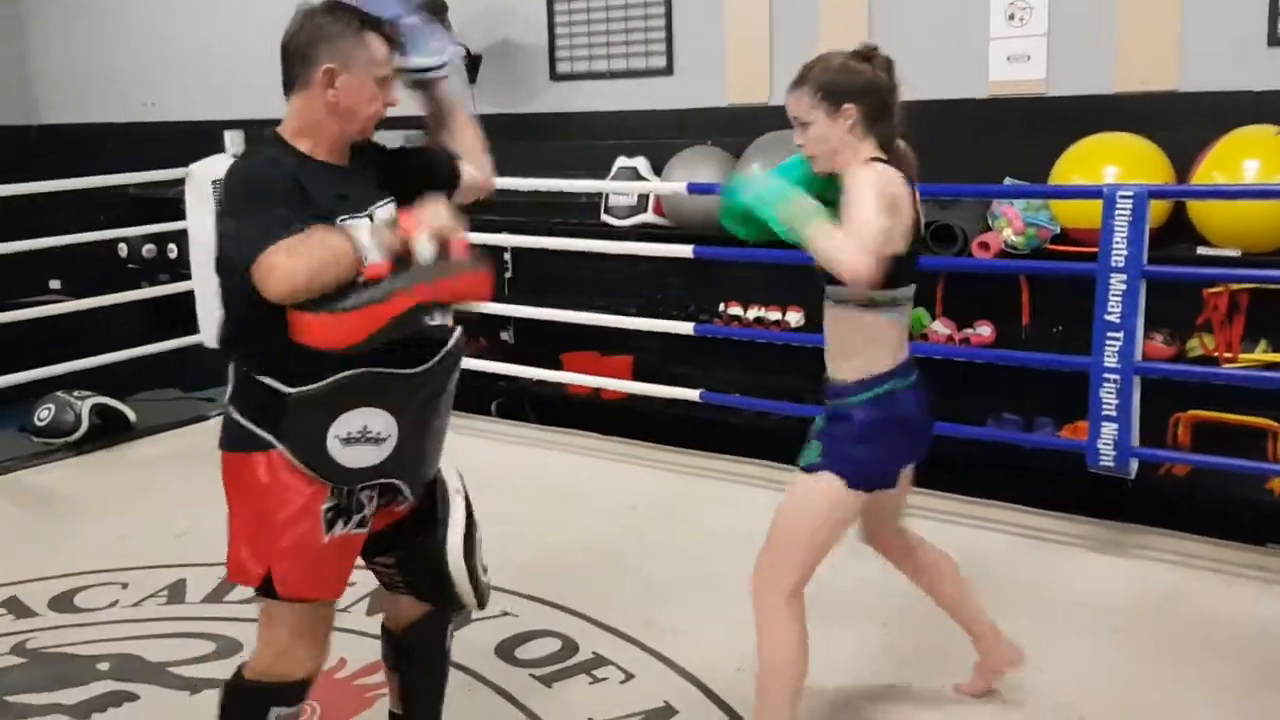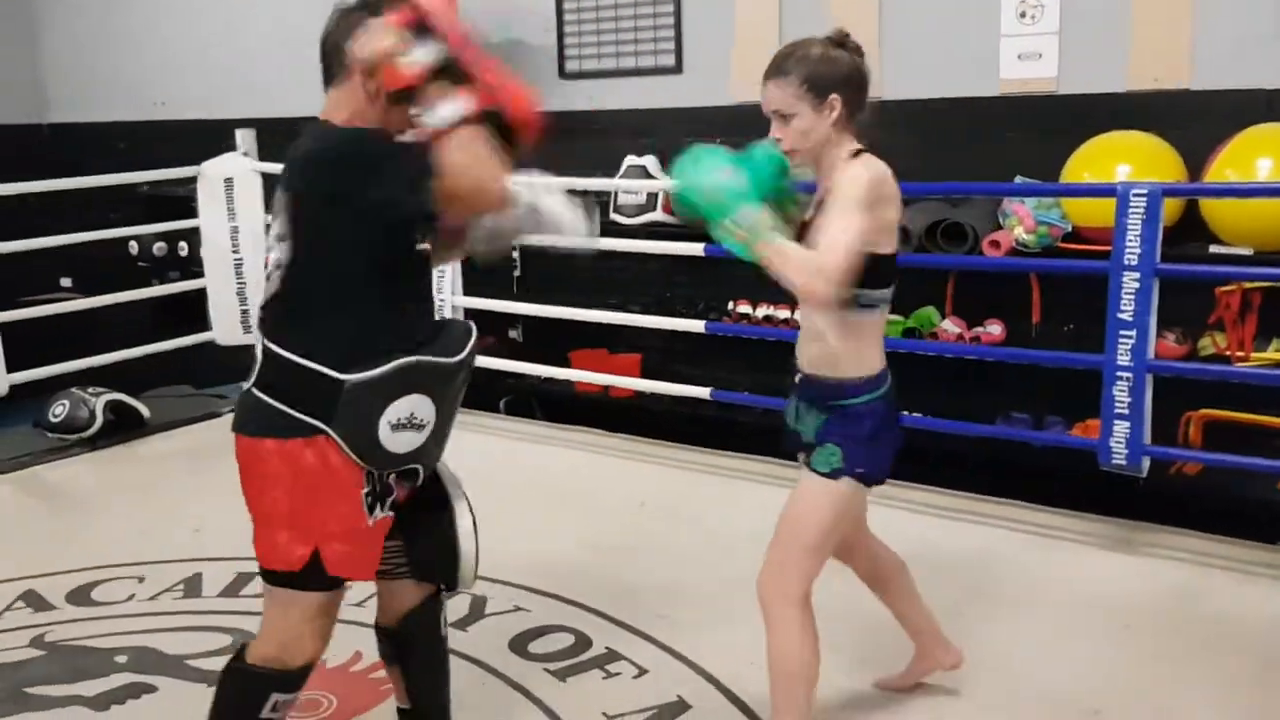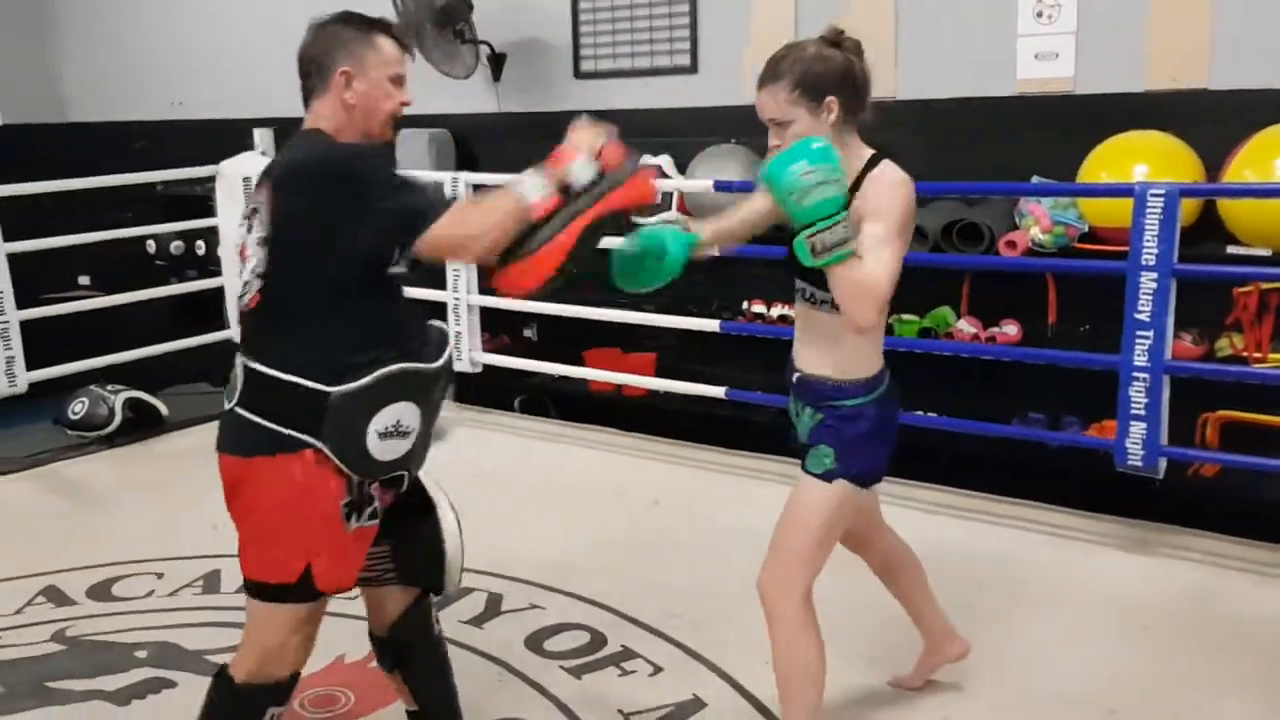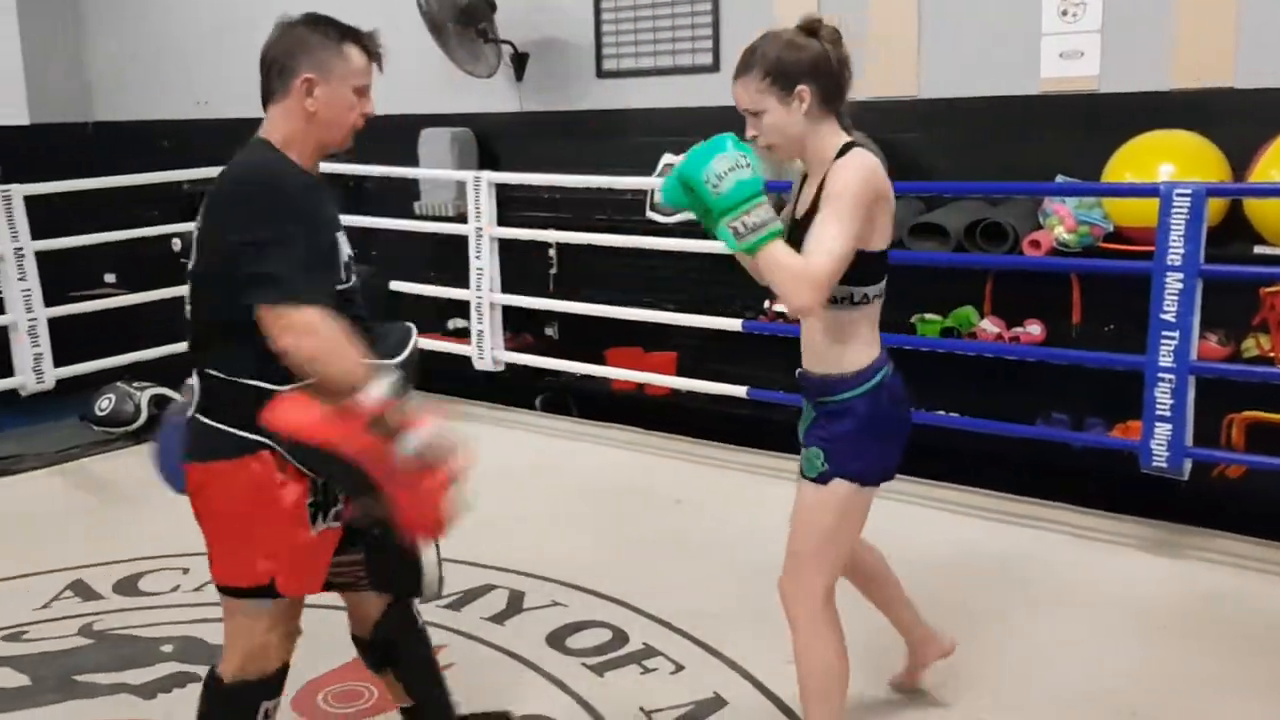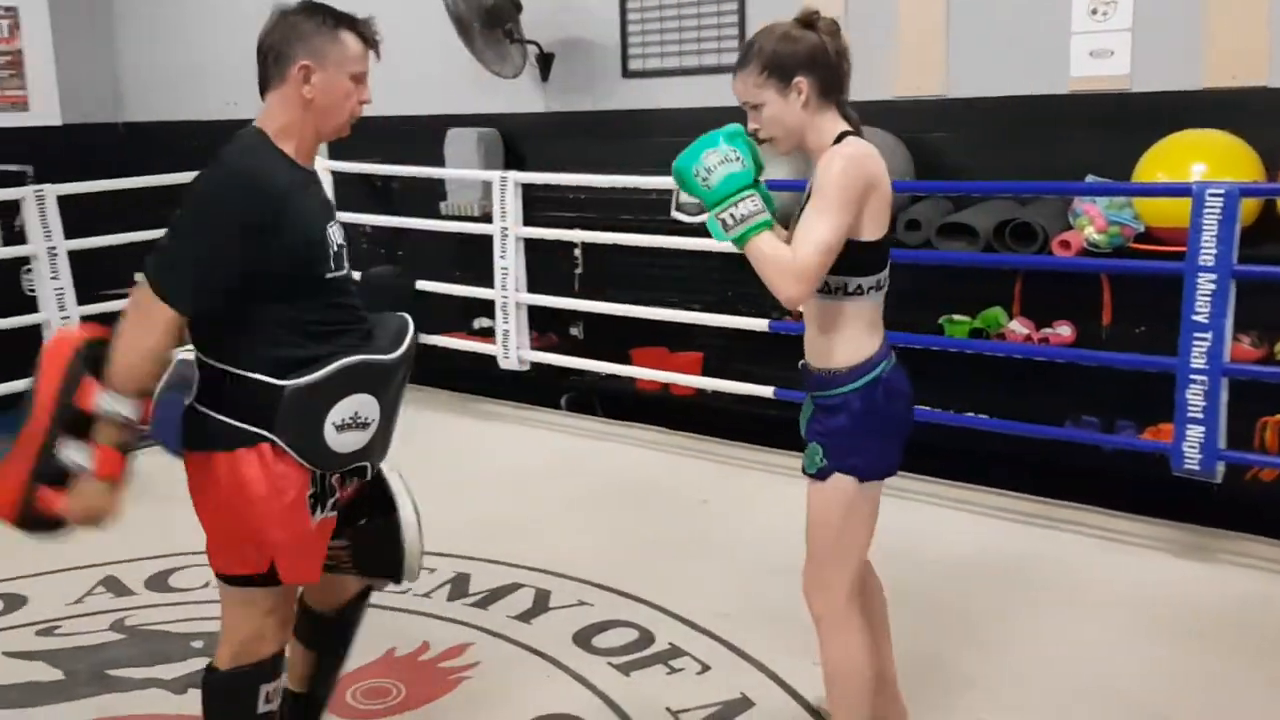
dt=0.2s
person 1, frame 1
left shoulder: (372, 159)
right shoulder: (261, 177)
left elbow: (470, 176)
right elbow: (283, 277)
left wrist: (433, 82)
right wrist: (406, 229)
left hip: (386, 436)
right hip: (296, 447)
left knee: (422, 596)
right knee: (294, 654)
person 1, frame 2
left shoulder: (358, 155)
right shoulder: (347, 156)
left elbow: (442, 226)
right elbow: (477, 190)
left wrist: (527, 209)
right wrist: (433, 79)
left hip: (363, 427)
right hip: (310, 432)
left knee: (414, 580)
right knee: (298, 634)
person 1, frame 3
left shoulder: (304, 172)
right shoulder: (333, 171)
right elbow: (461, 238)
left wrist: (402, 386)
right wrist: (564, 170)
left hip: (340, 440)
right hip: (295, 447)
left knee: (400, 582)
right knee: (277, 645)
person 1, frame 4
left shoulder: (291, 184)
right shoulder: (266, 189)
right elbow: (297, 325)
right wrist: (398, 425)
left hip: (315, 445)
right hip: (259, 455)
left knee: (382, 588)
right knee: (261, 645)
person 1, frame 5
left shoulder: (290, 174)
right shoulder: (243, 182)
right elbow: (155, 313)
right wrist: (104, 458)
left hip: (310, 439)
right hip: (257, 444)
left knee: (344, 579)
right knee: (258, 625)
person 2, frame 1
left shoulder: (870, 178)
right shoulder: (880, 183)
left elbow: (858, 267)
left wrist: (790, 213)
right wrist: (798, 197)
left hip: (865, 412)
right hip: (891, 399)
left knee: (773, 584)
right knee: (890, 539)
right ankle: (996, 651)
person 2, frame 2
left shoulder: (863, 179)
right shoulder: (827, 170)
left elbow: (816, 280)
left wrist: (735, 212)
right wrist: (764, 189)
left hip: (852, 413)
right hip: (815, 400)
left knee: (780, 588)
right knee: (846, 541)
right ankle: (933, 648)
person 2, frame 3
left shoulder: (887, 185)
right shoulder: (810, 174)
left elbow: (865, 310)
right elbow: (728, 223)
left wrist: (807, 217)
right wrist: (674, 238)
left hip: (851, 414)
right hip: (815, 399)
left knee: (781, 587)
right knee: (864, 531)
right ankle: (941, 638)
person 2, frame 4
left shoulder: (855, 174)
right shoulder: (820, 173)
left elbow: (805, 294)
right elbow: (783, 272)
left wrist: (740, 206)
right wrist: (722, 213)
left hip: (854, 407)
right hip: (841, 398)
left knee: (802, 590)
right knee: (833, 545)
right ankle: (922, 640)
person 2, frame 5
left shoulder: (848, 160)
right shoulder: (837, 160)
left elbow: (794, 283)
right elbow: (798, 264)
left wrist: (731, 199)
right wrist: (751, 196)
left hip: (853, 400)
right hip: (854, 390)
left knee: (830, 593)
right knee: (842, 561)
